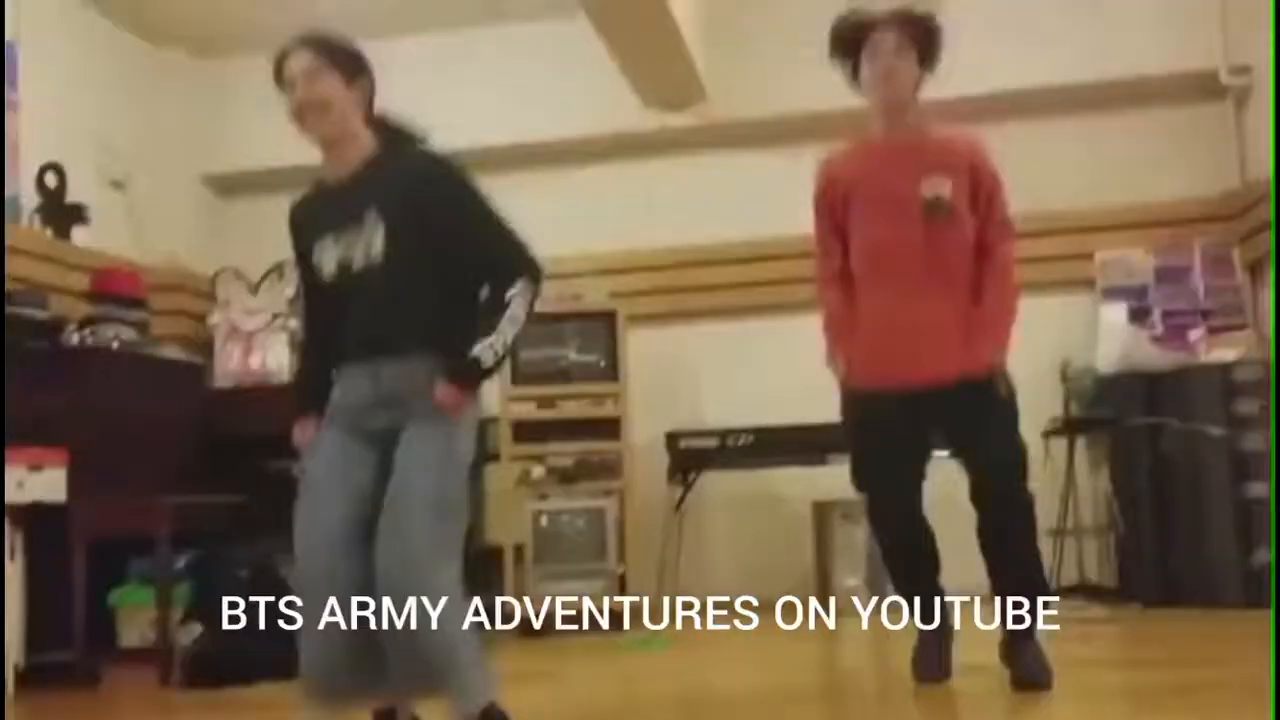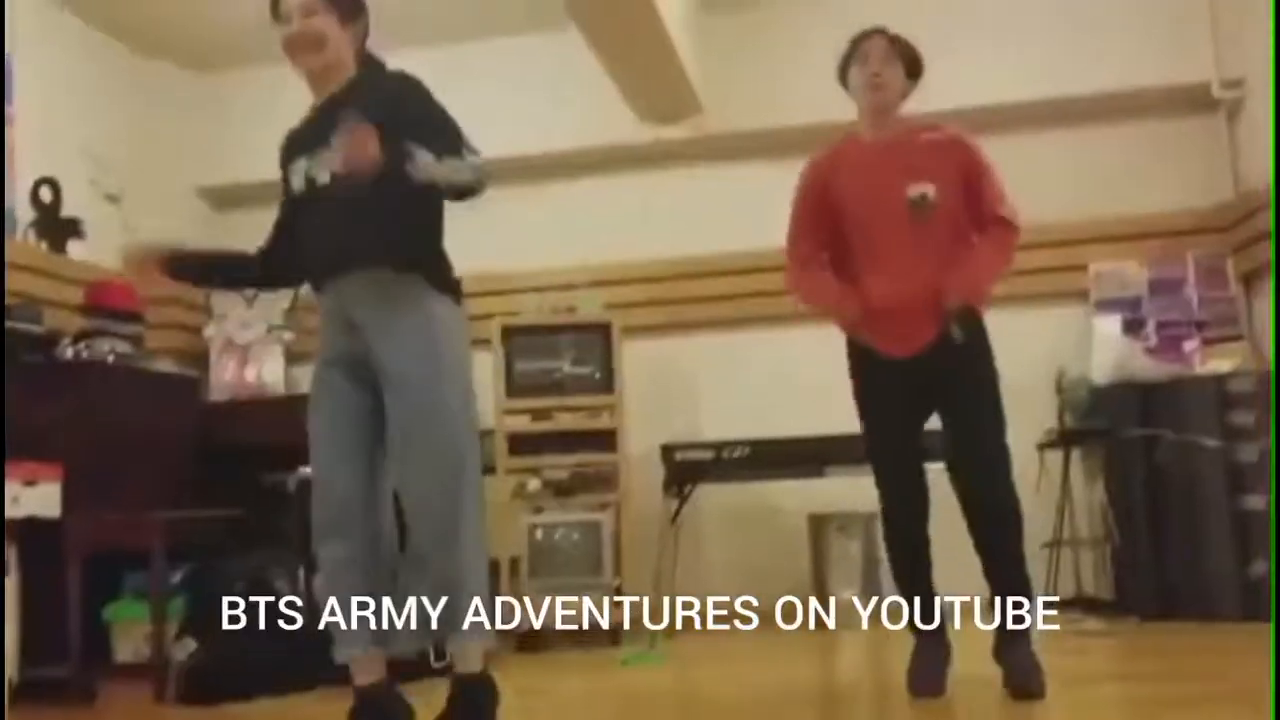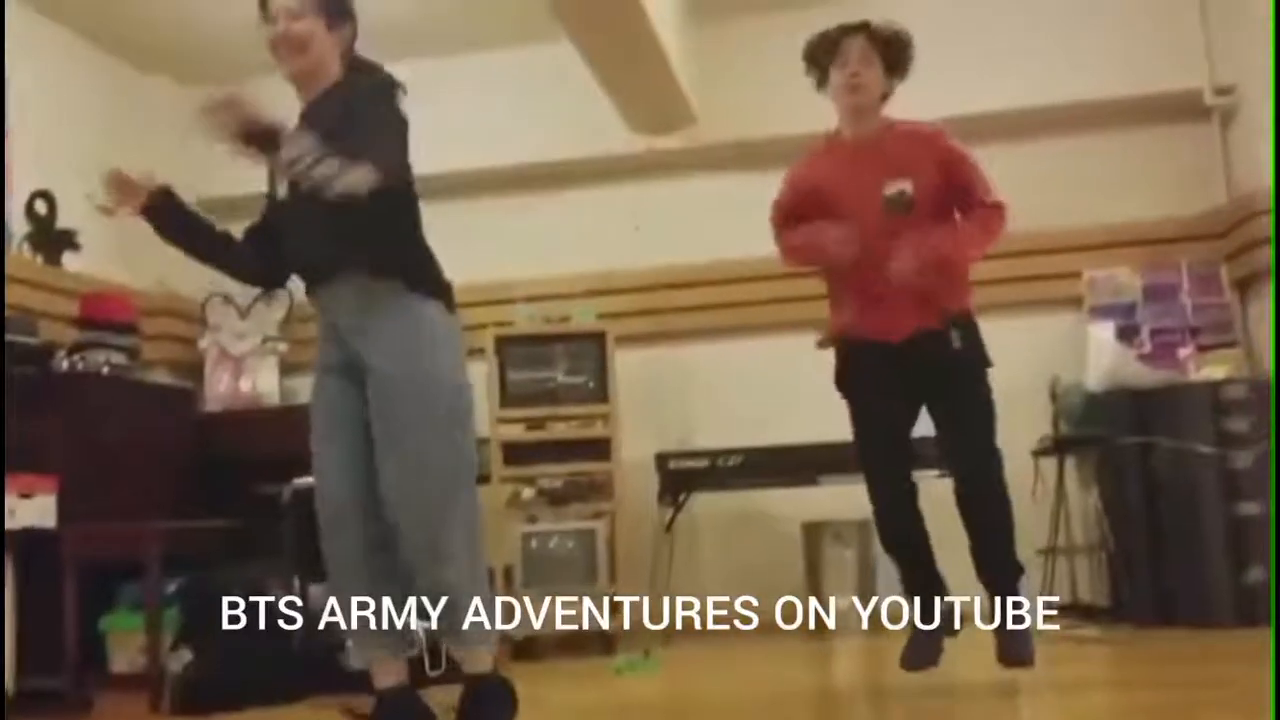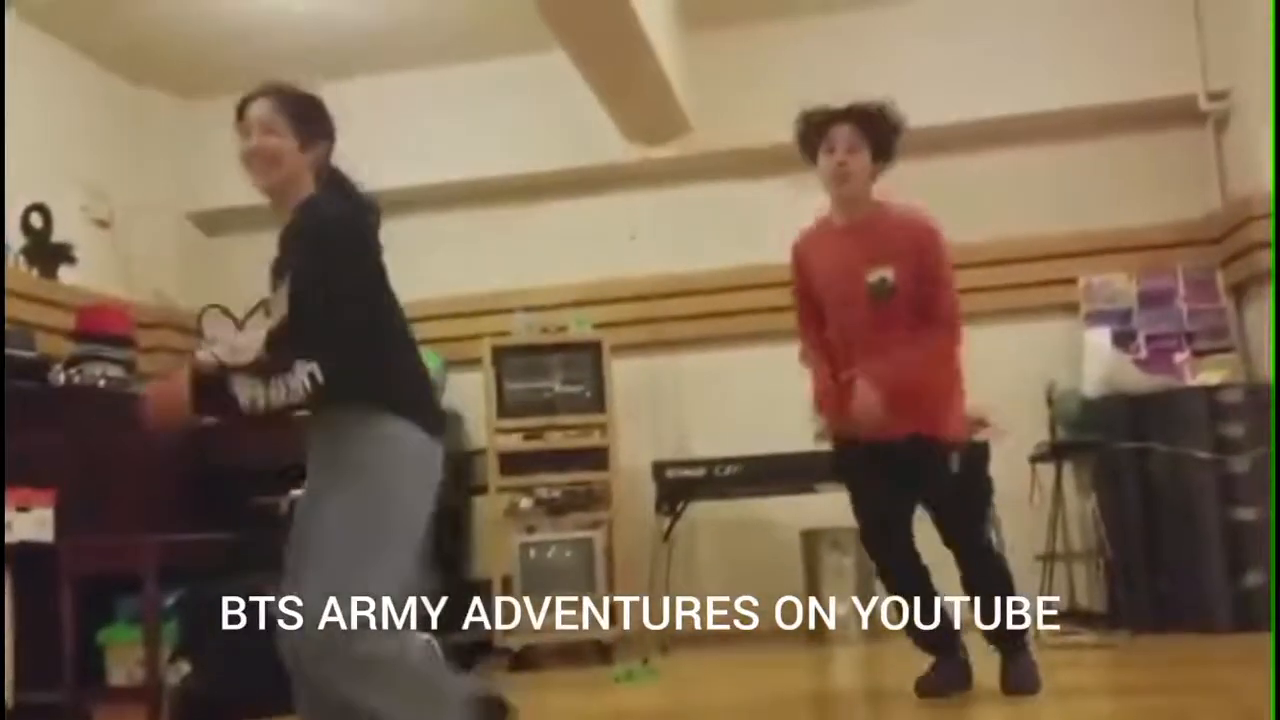
dt=0.2s
person 1, frame 1
left shoulder: (425, 178)
right shoulder: (308, 215)
left elbow: (519, 272)
left wrist: (470, 370)
right wrist: (308, 406)
left hip: (431, 393)
right hip: (352, 401)
left knee: (413, 573)
right knee: (321, 576)
person 1, frame 2
left shoulder: (397, 98)
right shoulder: (299, 146)
left elbow: (469, 170)
right elbow: (283, 265)
left wrist: (389, 163)
right wrist: (180, 265)
left hip: (415, 310)
right hip: (340, 326)
left knee: (436, 501)
right knee: (340, 510)
person 1, frame 3
left shoulder: (366, 105)
right shoulder: (300, 136)
left elbow: (368, 178)
right elbow: (263, 265)
left wrist: (261, 130)
right wrist: (159, 205)
left hip: (401, 316)
right hip: (339, 329)
left knee: (427, 511)
right knee: (347, 521)
person 1, frame 4
left shoulder: (333, 225)
right shoulder: (294, 246)
left elbow: (324, 364)
left wrist: (208, 389)
right wrist: (214, 373)
left hip: (385, 432)
right hip: (338, 440)
left knee: (339, 621)
right knee: (314, 633)
person 2, frame 1
left shoulder: (966, 156)
right shoulder: (838, 171)
left elbow: (997, 260)
right elbow: (831, 275)
left wrist: (988, 344)
right wrist: (846, 353)
left hip: (966, 368)
right hip: (879, 377)
left knee: (1005, 497)
right knee: (892, 510)
left ankle: (1021, 634)
right ankle: (932, 627)
person 2, frame 2
left shoulder: (948, 148)
right shoulder: (829, 168)
left elbow: (1001, 226)
right elbow: (802, 259)
left wrist: (970, 280)
right wrist: (842, 303)
left hip: (952, 334)
right hip: (878, 349)
left knee: (986, 481)
right knee: (901, 498)
left ankle: (1014, 633)
right ankle: (928, 631)
person 2, frame 3
left shoulder: (929, 144)
right shoulder: (812, 167)
left elbow: (988, 212)
right elbow: (786, 234)
left wrist: (926, 253)
right wrist: (825, 241)
left hip: (940, 323)
right hip: (864, 338)
left knee: (977, 468)
right knee: (885, 479)
right ankle: (930, 611)
person 2, frame 4
left shoulder: (914, 233)
right shoulder: (807, 248)
left elbow: (944, 329)
left wrist: (884, 380)
right wrist: (826, 392)
left hip: (929, 416)
right hip: (857, 427)
left knee: (969, 541)
right knee: (887, 551)
left ankle: (1013, 648)
right ankle: (946, 653)
